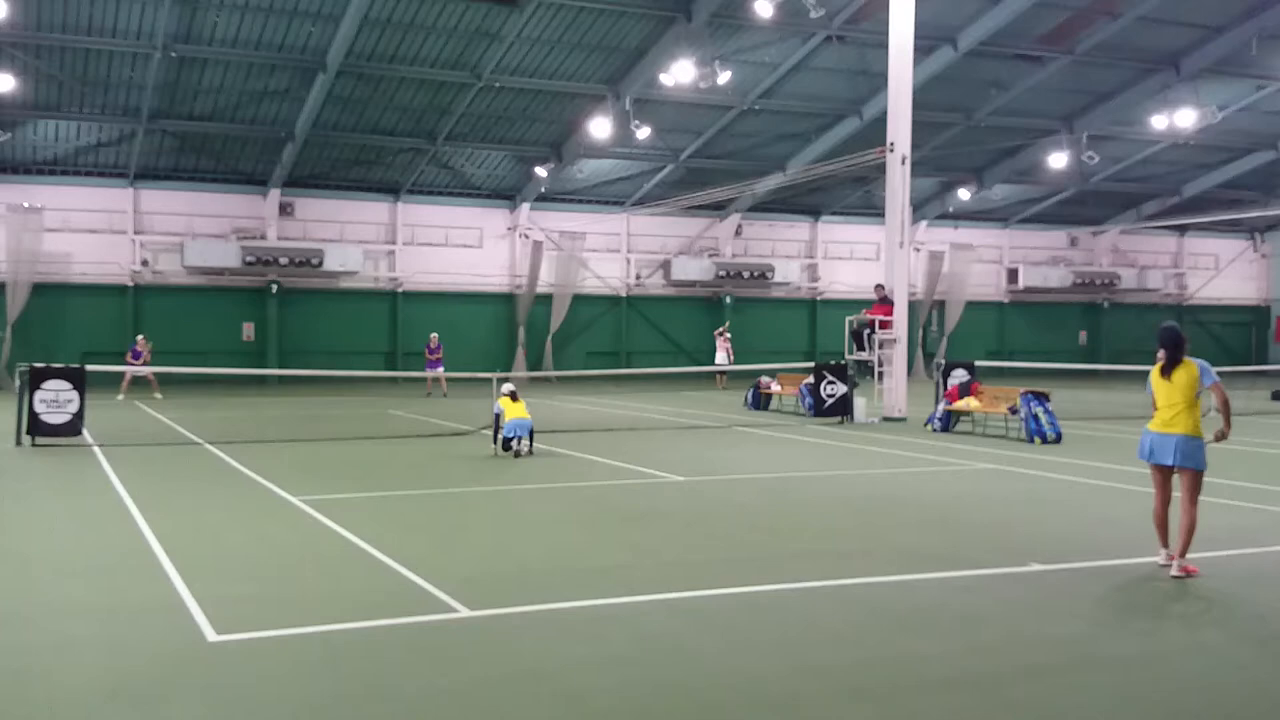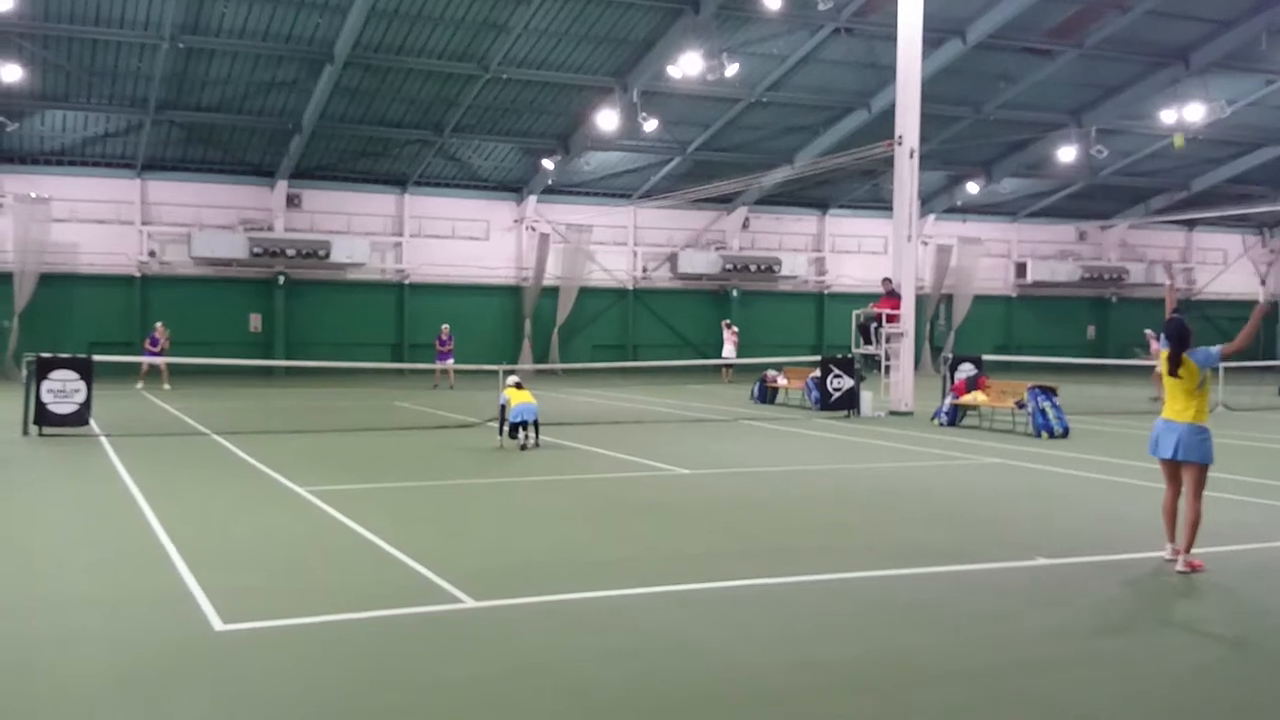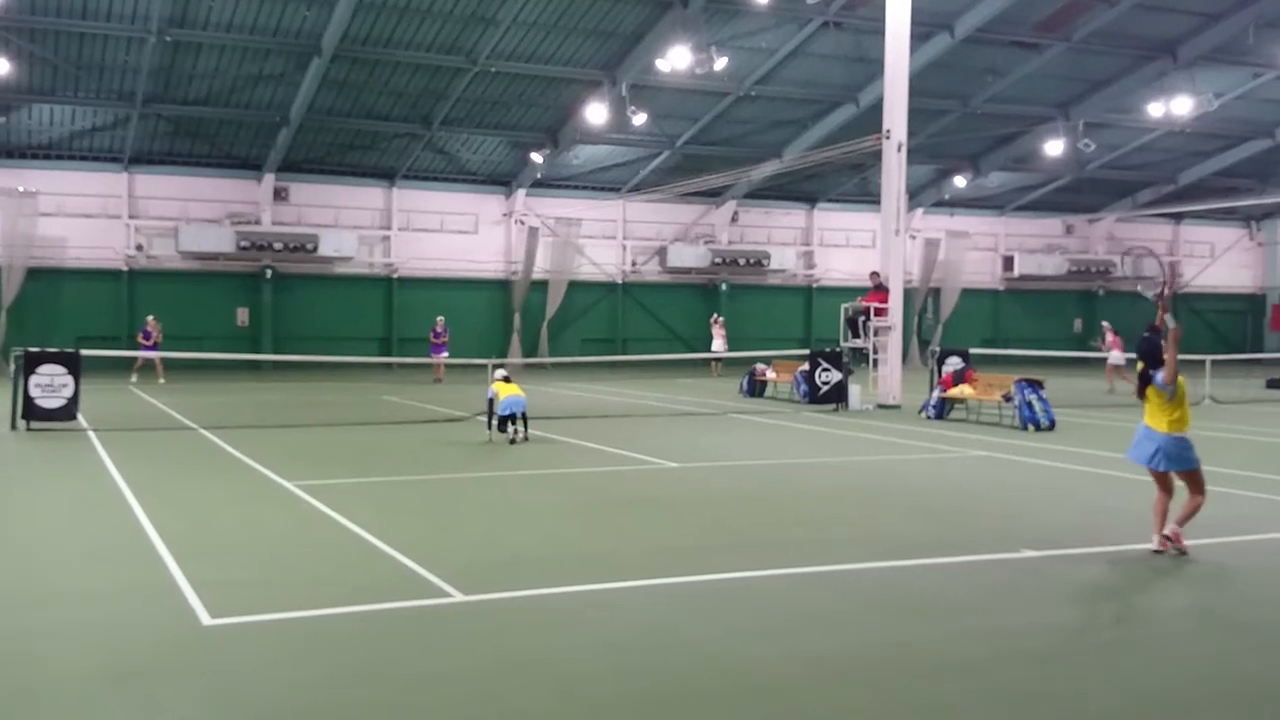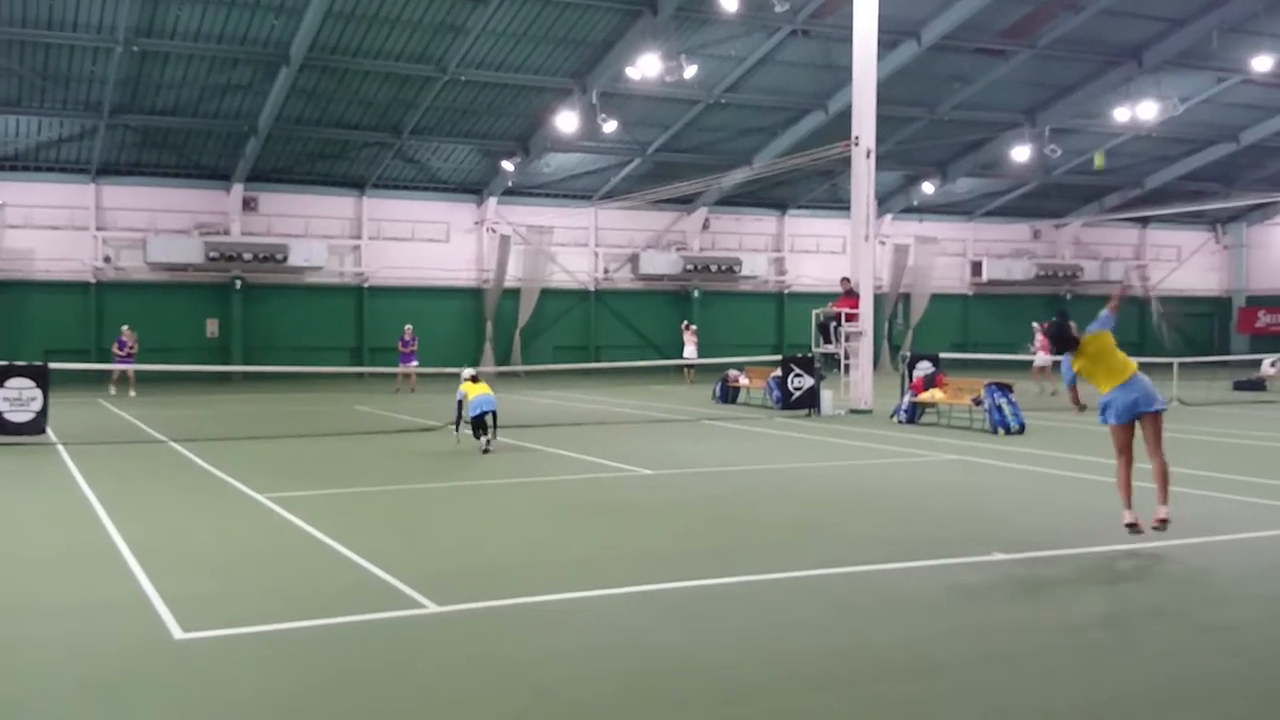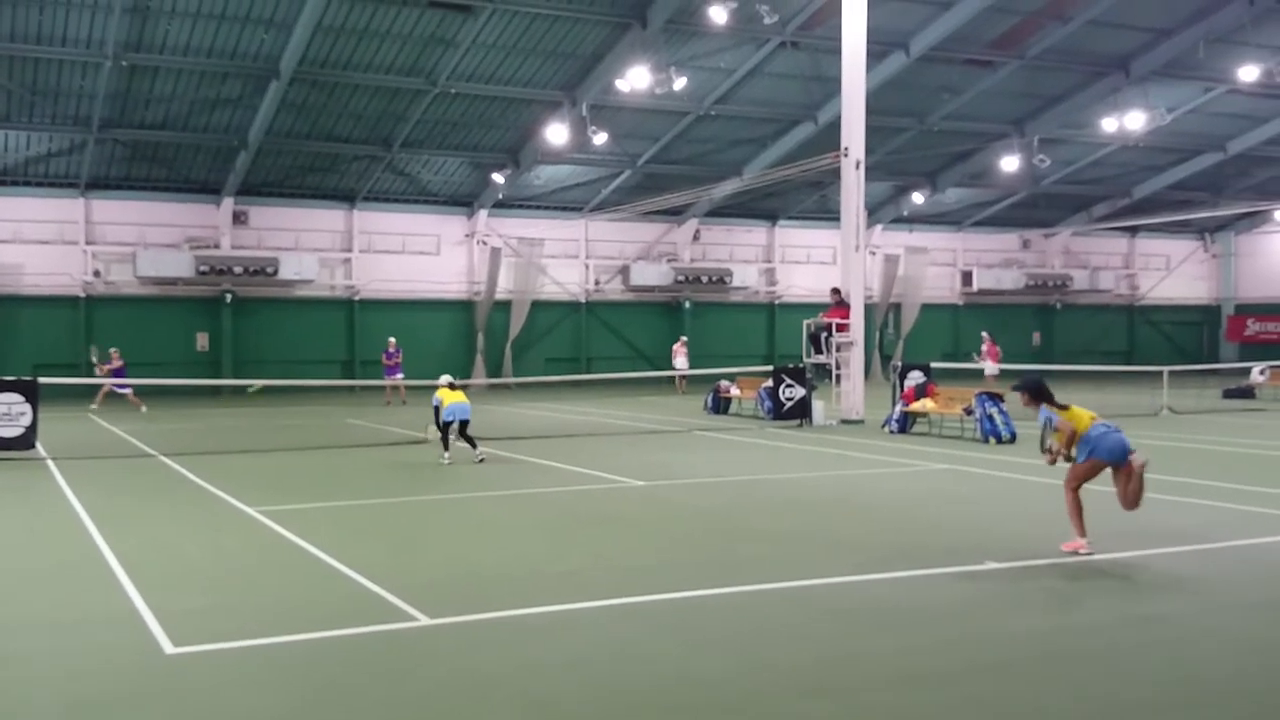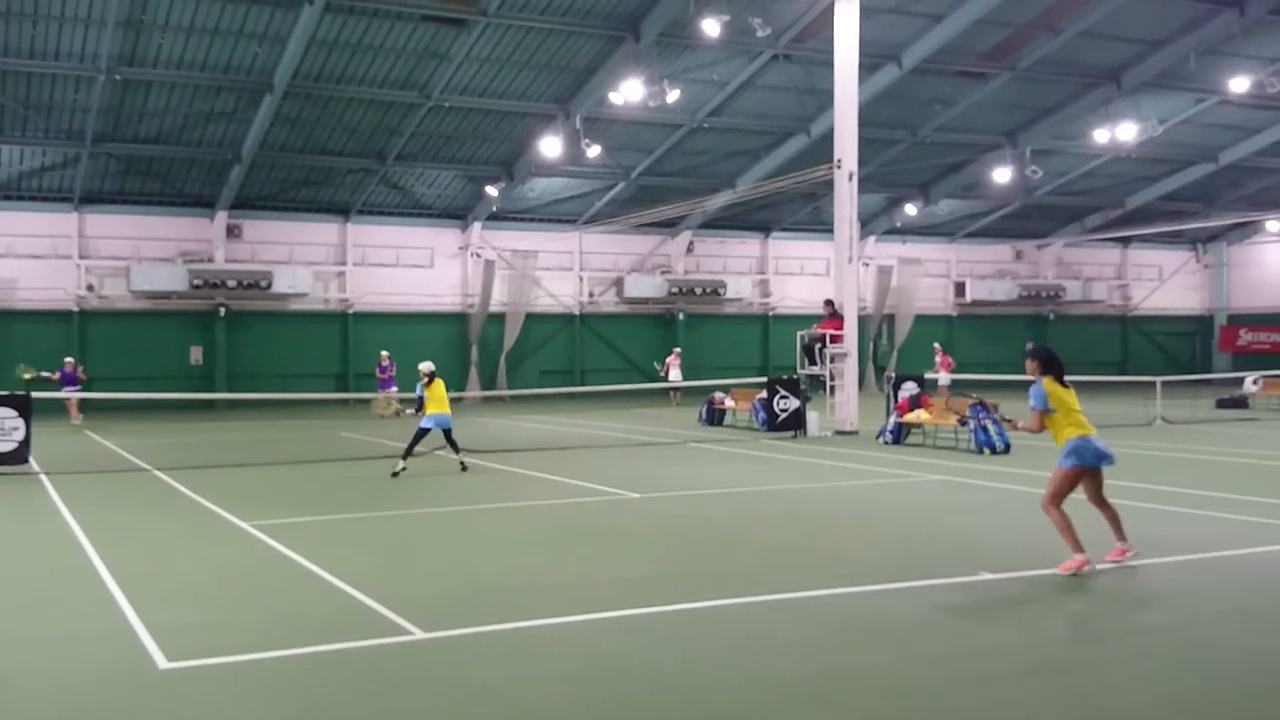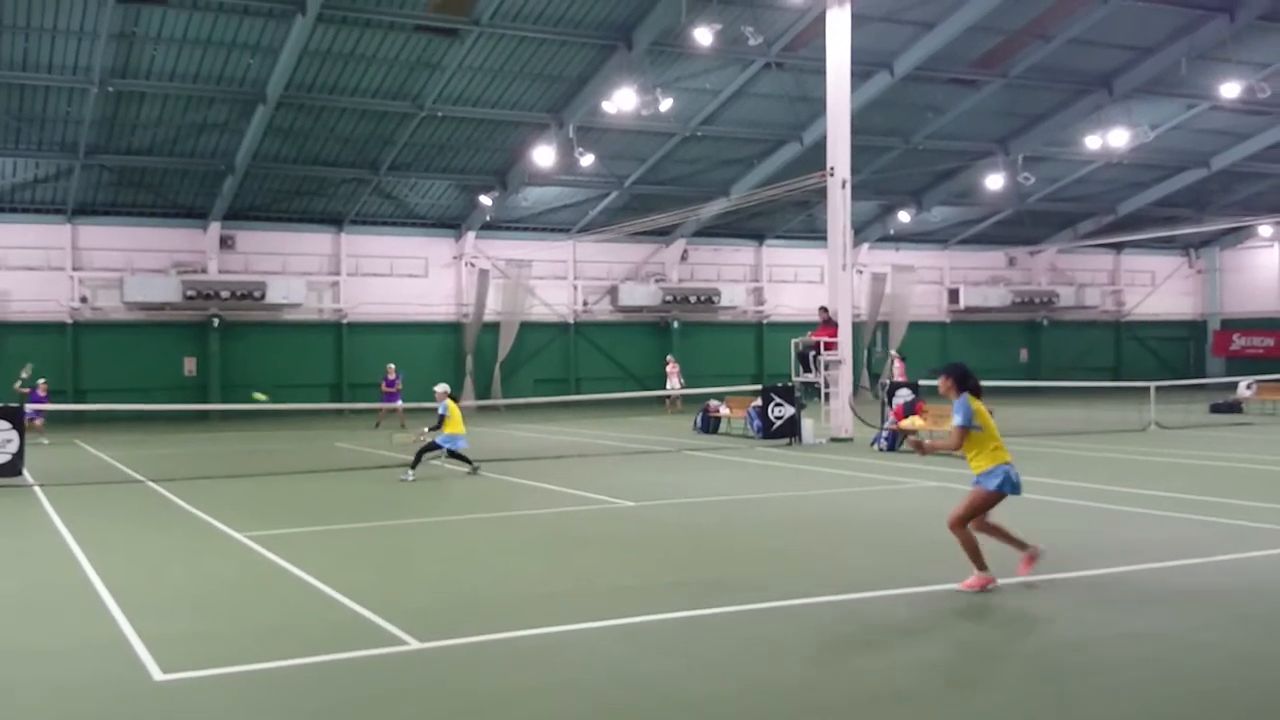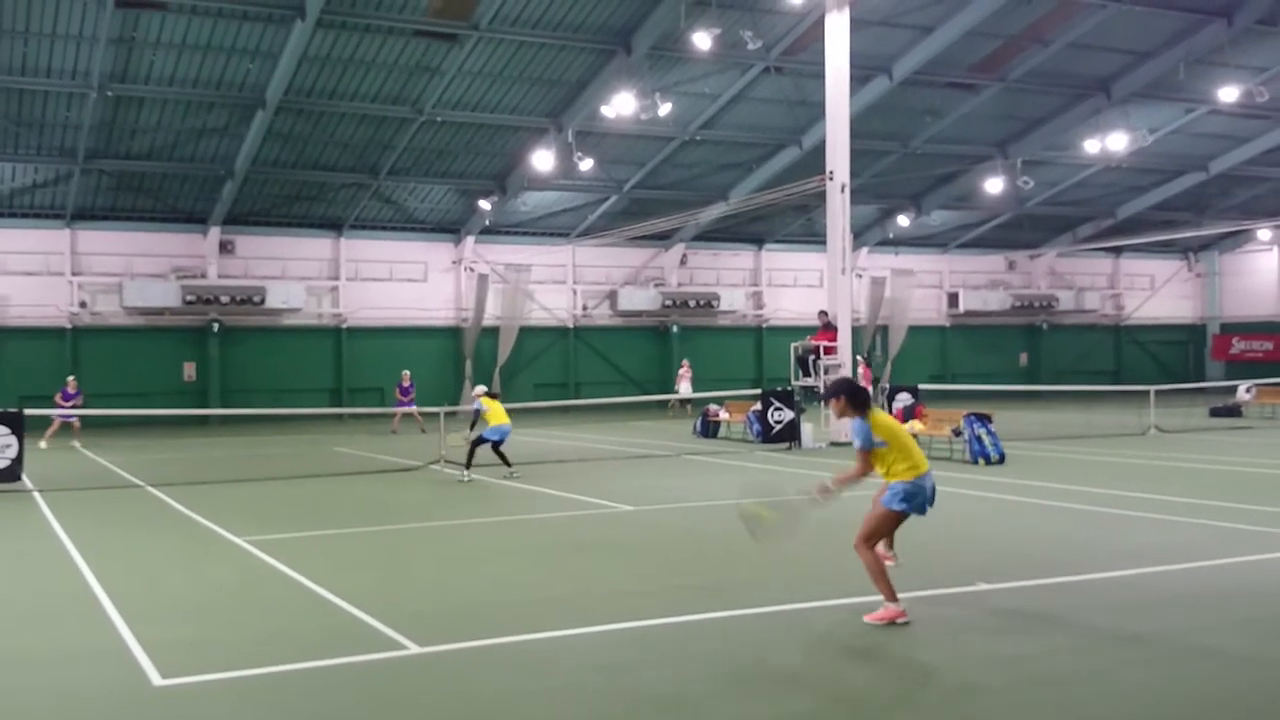
dt=0.5s
person 1, frame 1
left shoulder: (1155, 371)
right shoulder: (1198, 367)
right elbow: (1221, 397)
right wrist: (1226, 425)
left hip: (1156, 437)
right hip: (1186, 441)
left knee: (1161, 498)
right knee: (1189, 504)
left ankle: (1164, 552)
right ankle: (1179, 562)
person 1, frame 2
left shoulder: (1165, 353)
right shoulder: (1199, 358)
left elbow: (1169, 318)
right elbow: (1239, 344)
left wrist: (1169, 285)
right wrist: (1258, 313)
left hip: (1165, 429)
right hip: (1191, 434)
left knee: (1172, 491)
right knee: (1193, 498)
left ankle: (1170, 547)
right ankle: (1184, 557)
person 1, frame 3
left shoulder: (1145, 365)
right shoulder: (1160, 375)
left elbow: (1158, 327)
right elbow: (1170, 377)
right wrist: (1174, 344)
left hip: (1148, 440)
right hip: (1171, 442)
left knee: (1165, 493)
right knee: (1197, 493)
left ankle: (1157, 536)
right ankle: (1173, 528)
person 1, frame 4
left shoulder: (1067, 363)
right shoulder: (1095, 334)
left elbow: (1074, 400)
right elbow: (1112, 306)
left wrist: (1079, 405)
right wrist: (1120, 293)
left hip: (1116, 401)
right hip: (1140, 390)
left knee: (1124, 459)
right knee: (1156, 454)
left ankle: (1128, 514)
right ankle: (1162, 509)
person 1, frame 5
left shoulder: (1045, 411)
right shoulder: (1053, 406)
left elbow: (1070, 430)
right elbow: (1068, 430)
left wrist: (1060, 453)
right wrist: (1058, 453)
left hip: (1099, 443)
right hip: (1116, 438)
left knee: (1071, 486)
right knee: (1130, 503)
left ankle: (1081, 541)
person 1, frame 6
left shoulder: (1038, 387)
right shoulder: (1062, 385)
left elbow: (1037, 426)
left wrist: (1020, 425)
right wrist: (1025, 425)
left hip: (1077, 449)
right hip: (1092, 444)
left knee: (1049, 503)
right knee: (1097, 499)
left ankle: (1080, 557)
right ankle: (1123, 546)
person 1, frame 7
left shoulder: (962, 404)
right shoulder: (964, 403)
left elbow: (955, 444)
right elbow: (953, 443)
left wrist: (925, 444)
right wrist: (927, 445)
left hip: (995, 474)
right hip: (987, 473)
left knee: (955, 522)
right knee: (978, 523)
left ankle: (984, 575)
right ankle: (1028, 551)
person 1, frame 8
left shoulder: (861, 425)
right shoulder: (871, 416)
left elbow: (863, 470)
right elbow: (870, 465)
left wrist: (834, 485)
right wrist: (843, 483)
left hip: (907, 486)
right hip: (909, 481)
left knee: (863, 544)
right knee: (878, 504)
left ankle: (894, 607)
right ankle: (888, 550)
